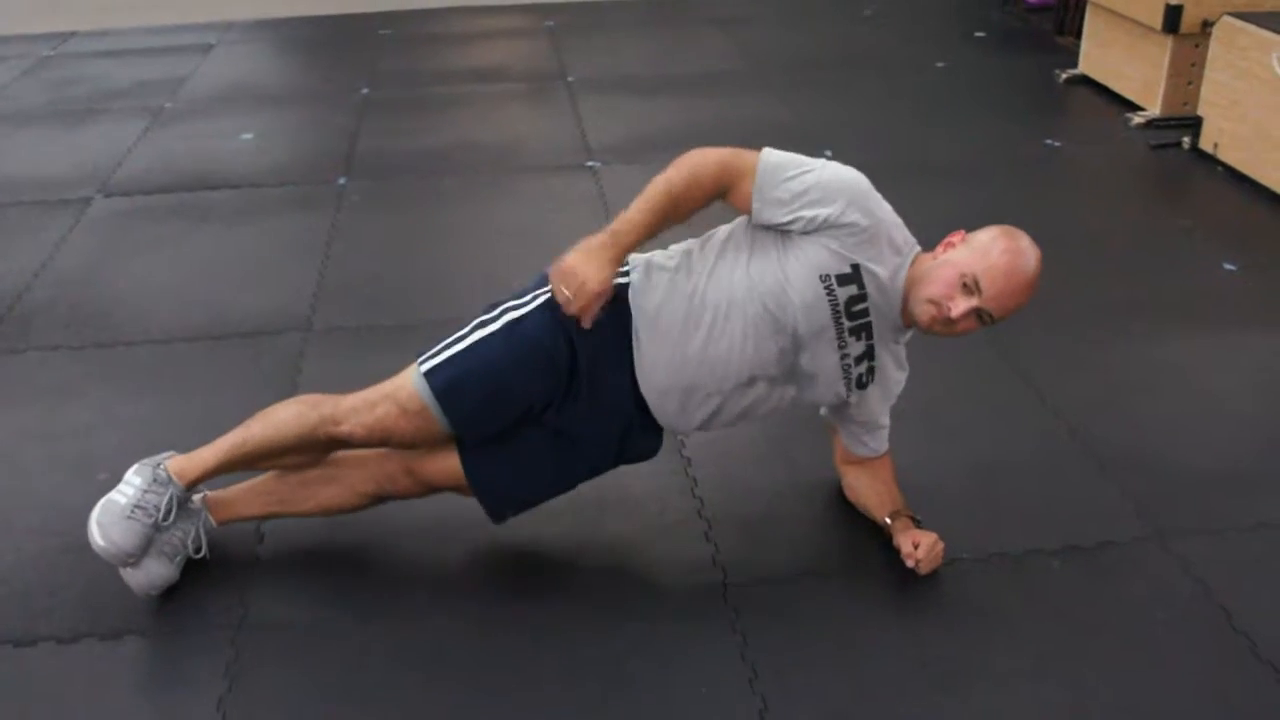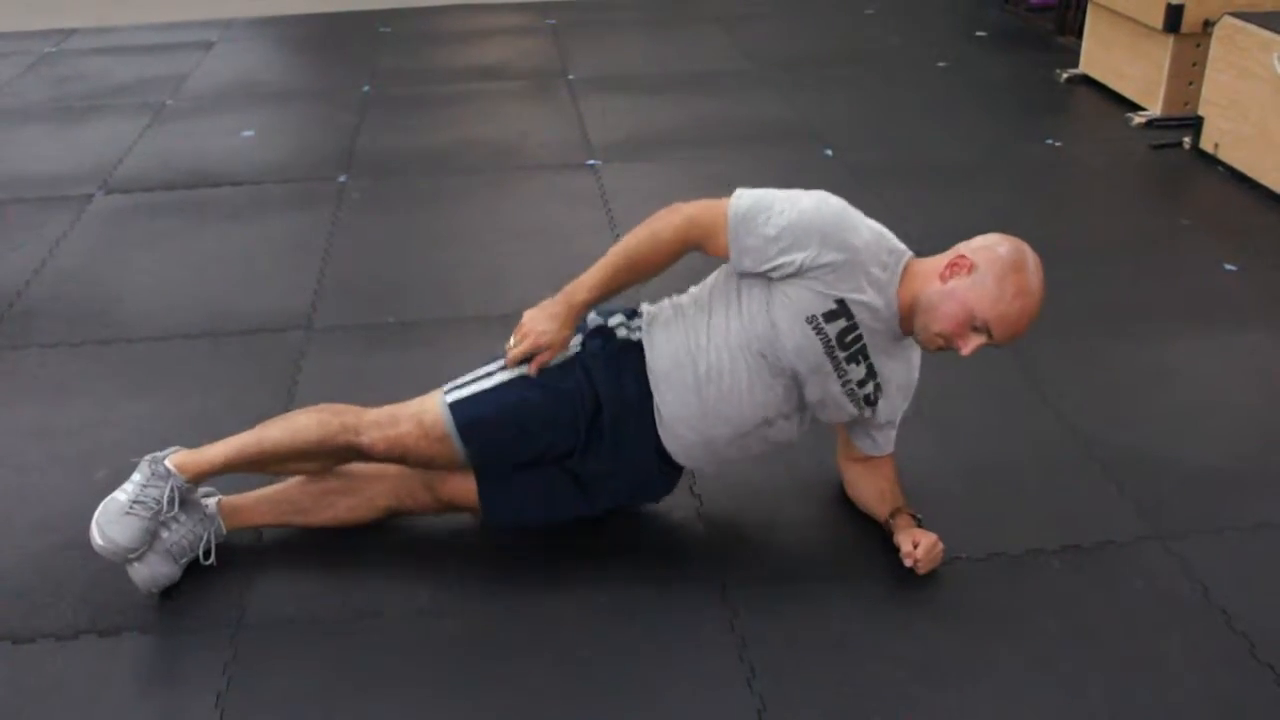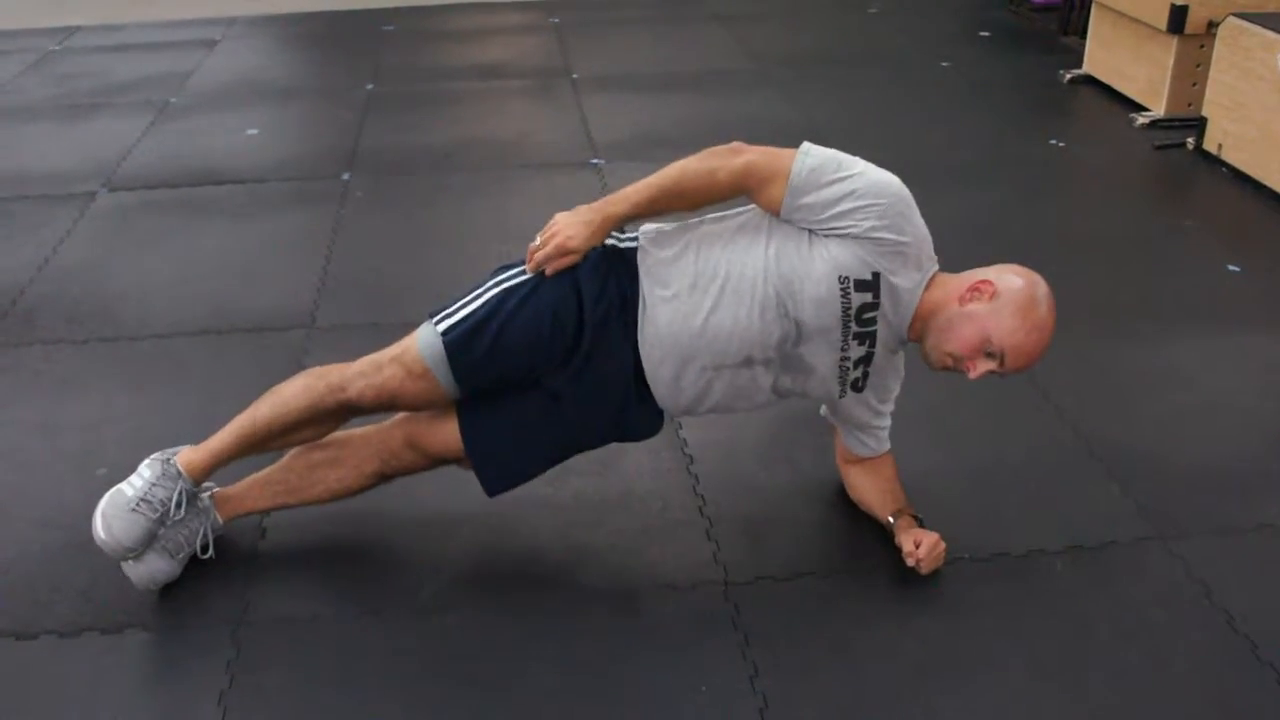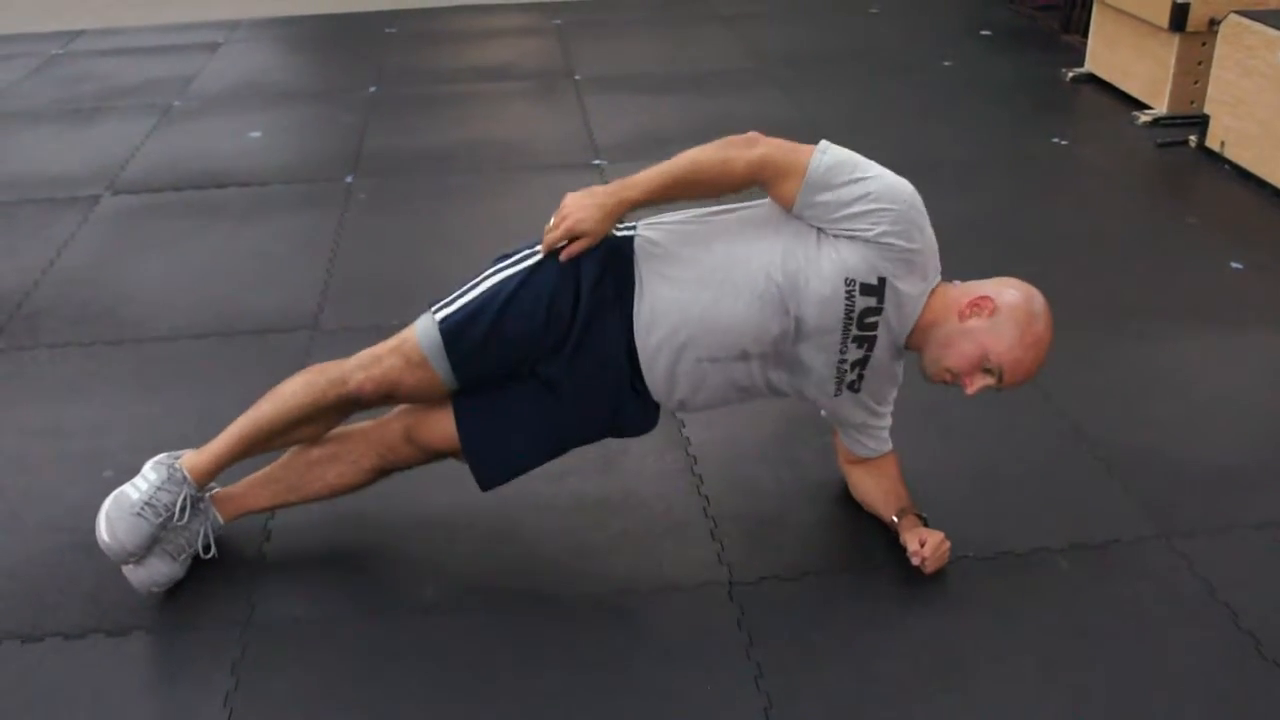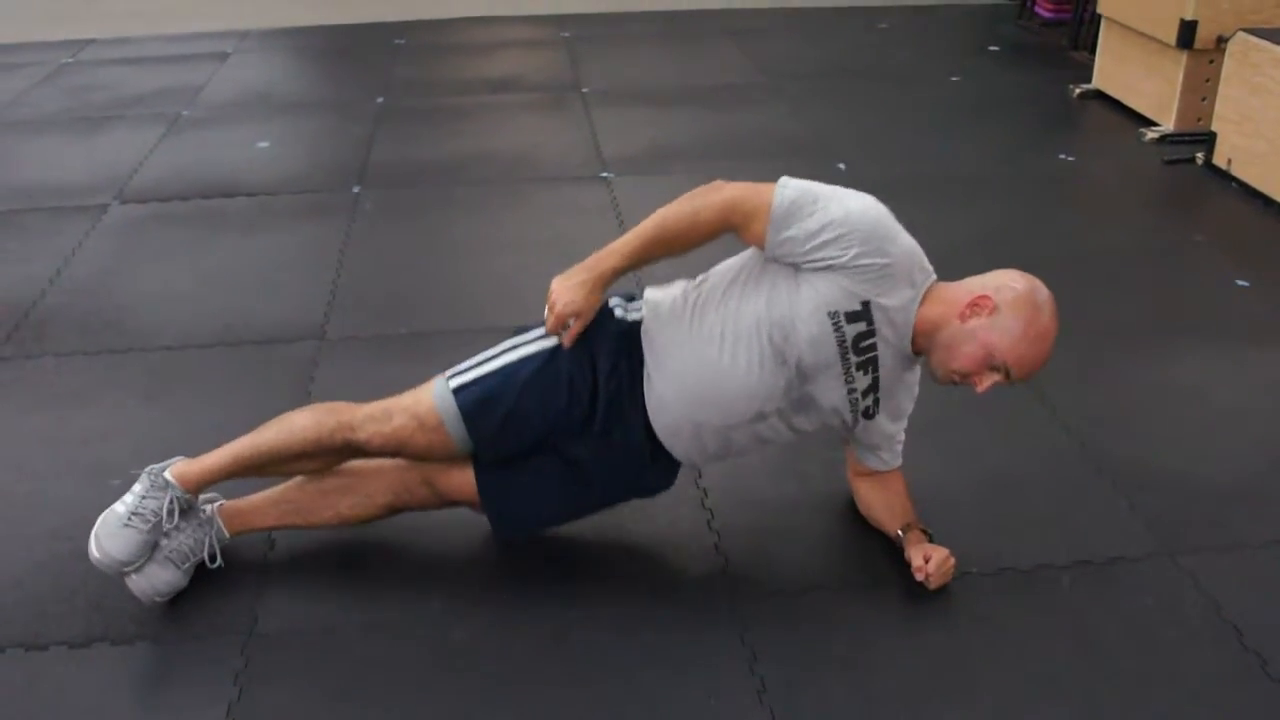
dt=1s
person 1, frame 1
left shoulder: (879, 370)
right shoulder: (854, 208)
left elbow: (859, 461)
right elbow: (716, 167)
left wrist: (904, 525)
right wrist: (607, 246)
left hip: (618, 421)
right hip: (594, 328)
left knee: (410, 474)
right knee: (369, 422)
left ankle: (202, 518)
right ankle: (175, 477)
person 1, frame 2
left shoulder: (895, 376)
right shoulder: (841, 241)
left elbow: (863, 460)
right elbow: (688, 221)
left wrist: (903, 524)
right wrist: (567, 301)
left hip: (641, 462)
right hip: (613, 373)
left knee: (426, 488)
right knee: (390, 436)
left ankle: (209, 523)
right ankle: (180, 474)
person 1, frame 3
left shoulder: (879, 368)
right shoulder: (884, 213)
left elbow: (861, 455)
right elbow: (740, 163)
left wrist: (904, 523)
right wrist: (598, 213)
left hip: (625, 396)
right hip: (604, 299)
left knee: (414, 445)
right knee: (379, 385)
left ankle: (208, 515)
right ankle: (186, 471)
person 1, frame 4
left shoulder: (873, 373)
right shoulder: (895, 220)
left elbow: (863, 457)
right elbow: (760, 153)
left wrist: (908, 522)
right wrist: (616, 195)
left hip: (619, 389)
right hip: (601, 286)
left knee: (416, 439)
right knee: (379, 377)
left ankle: (209, 515)
right ankle: (188, 474)
person 1, frame 5
left shoulder: (894, 390)
right shoulder: (870, 241)
left elbow: (871, 471)
right elbow: (724, 202)
left wrist: (914, 536)
right wrist: (594, 270)
left hip: (640, 456)
right hip: (614, 365)
left knee: (427, 484)
right knee: (390, 431)
left ankle: (211, 529)
right ankle: (184, 483)
